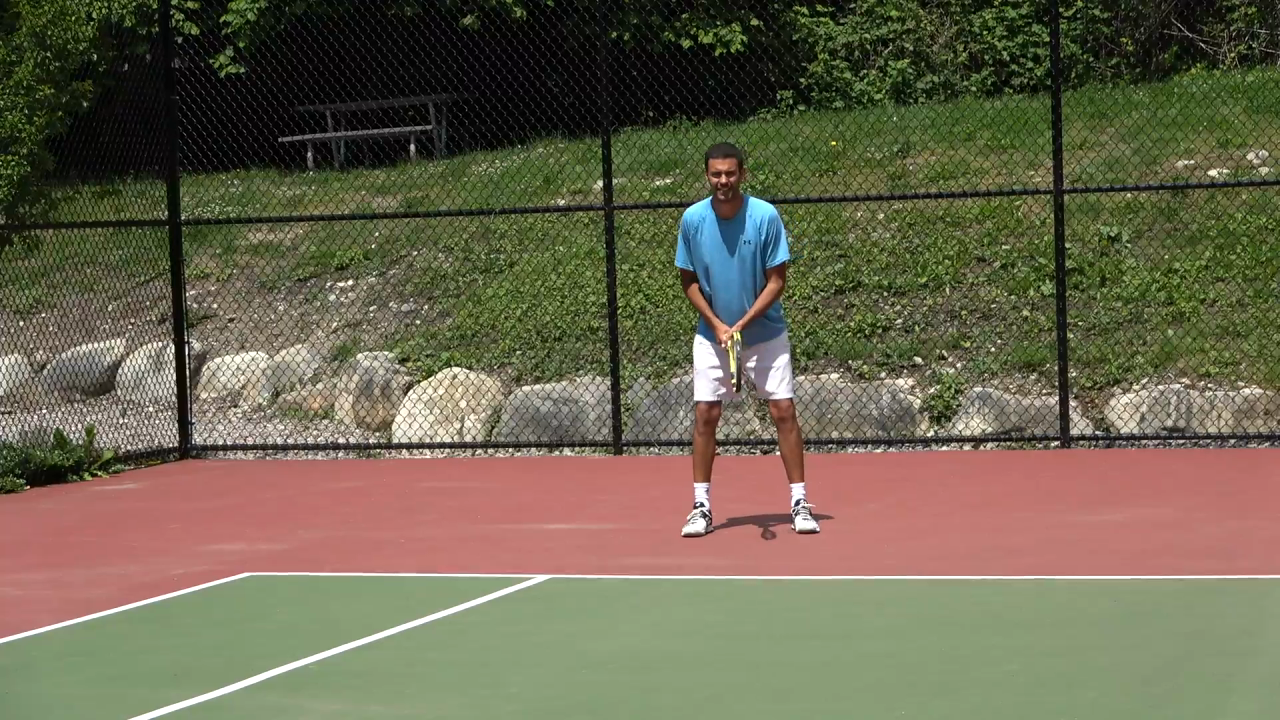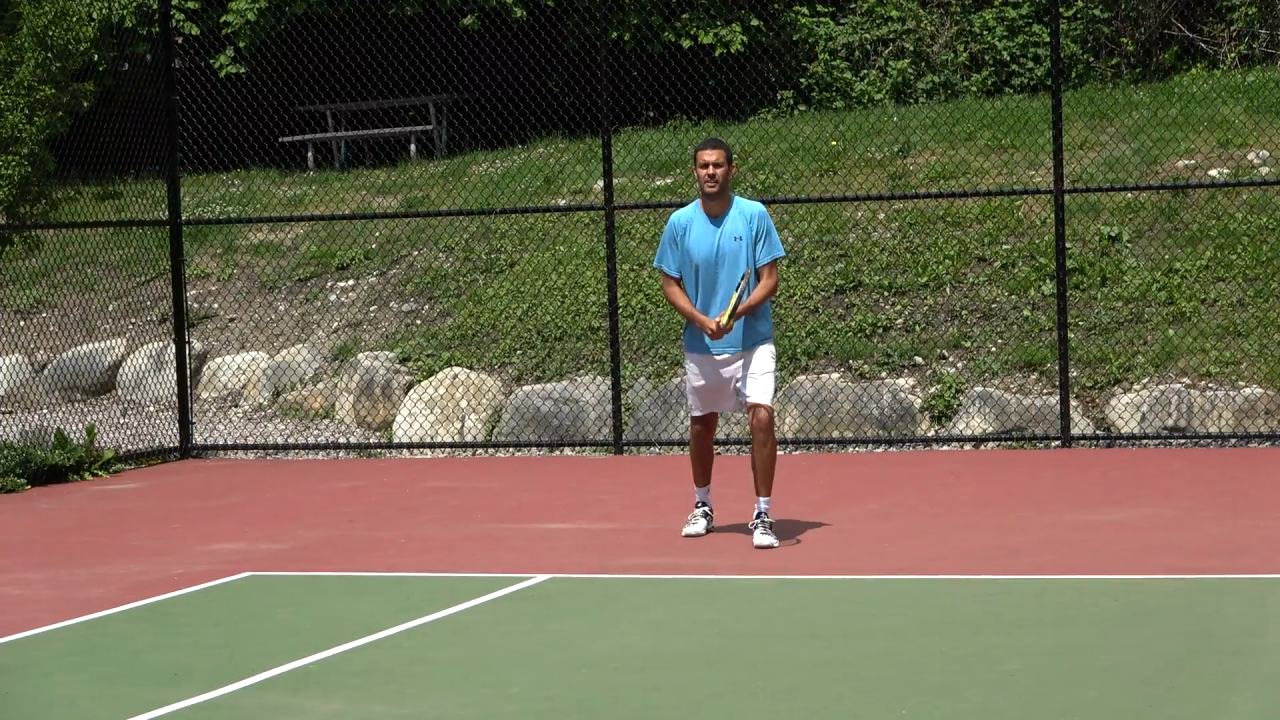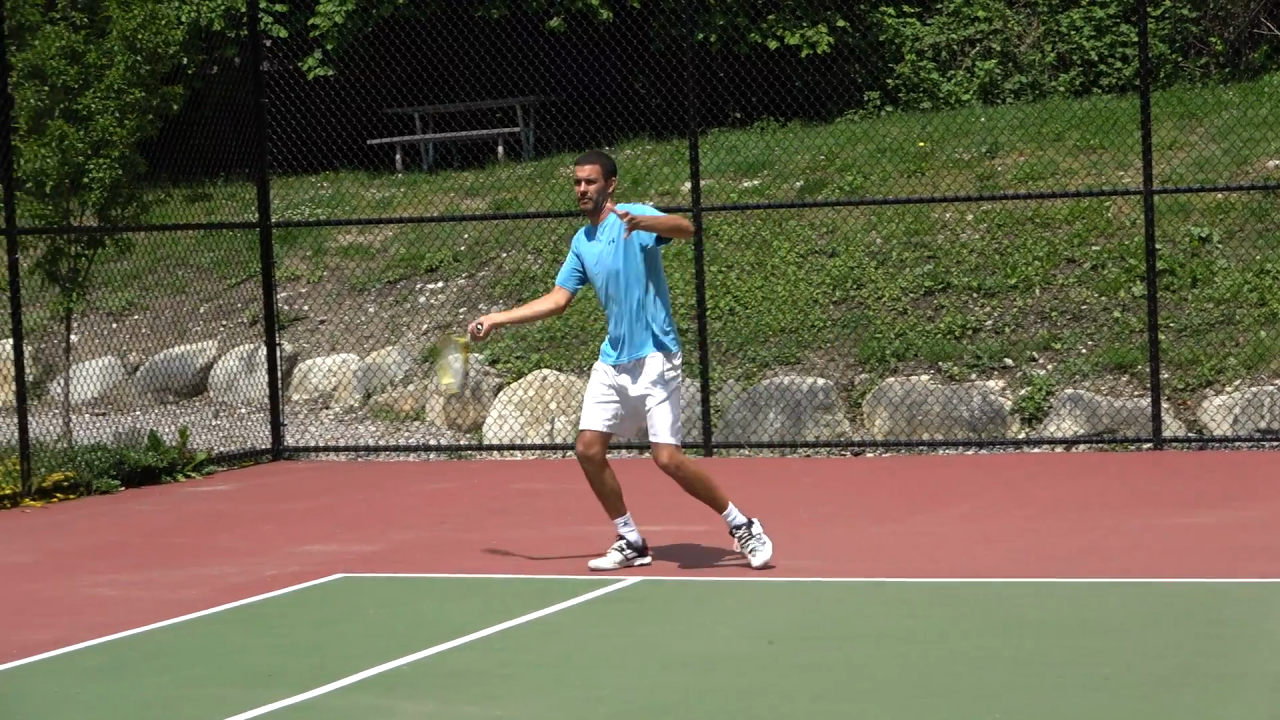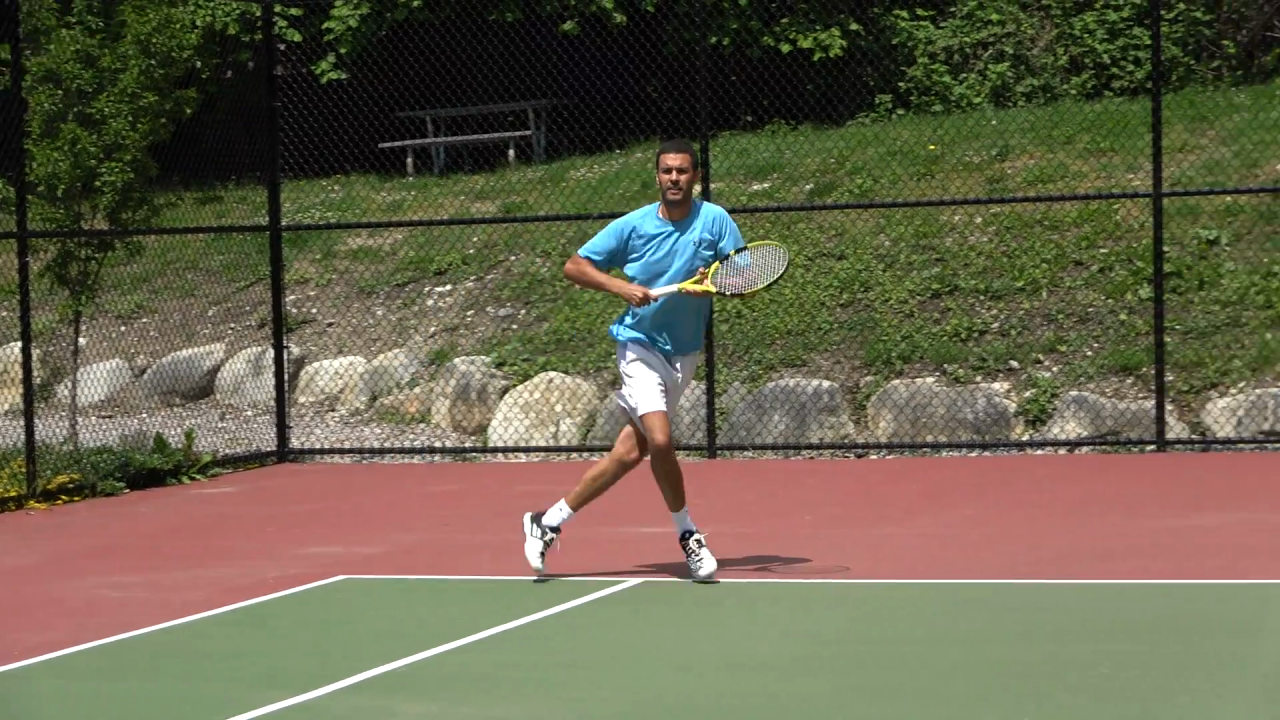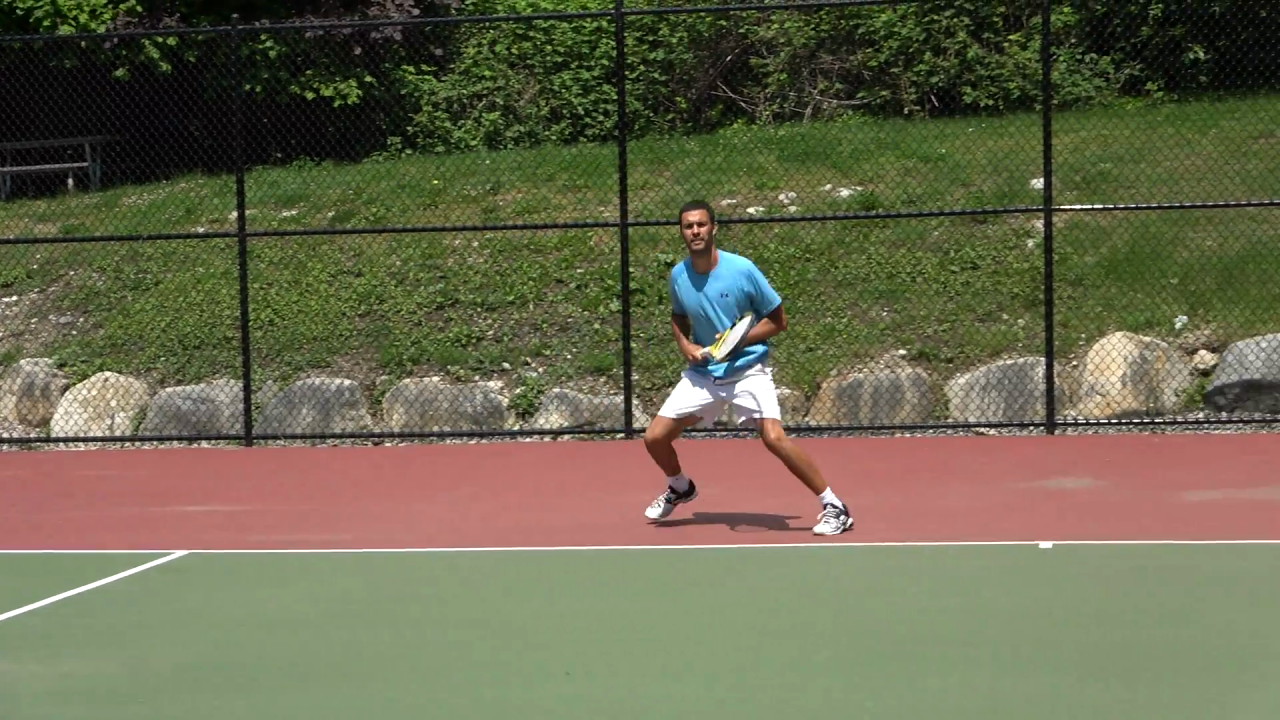
dt=1s
person 1, frame 1
left shoulder: (766, 216)
right shoulder: (692, 219)
left elbow: (777, 281)
right elbow: (688, 280)
left wrist: (741, 325)
right wrist: (716, 324)
left hip: (765, 333)
right hip: (712, 333)
left knee: (784, 410)
right knee: (705, 415)
left ankle: (799, 502)
right ankle: (701, 506)
person 1, frame 2
left shoulder: (755, 215)
right shoulder: (679, 223)
left elbow: (770, 280)
right elbow: (670, 285)
left wrist: (736, 315)
right wrist: (701, 320)
left hip: (752, 340)
right hip: (701, 345)
left knee: (761, 417)
right knee: (701, 428)
left ankle: (762, 515)
right ankle: (704, 505)
person 1, frame 3
left shoulder: (637, 216)
right shoulder: (581, 239)
left elbow: (685, 228)
right elbow: (557, 300)
left wrist: (634, 218)
right wrist: (498, 319)
left hip: (655, 355)
right hip: (612, 361)
left knee: (667, 459)
right knee: (588, 449)
left ankle: (740, 525)
right ankle: (632, 539)
person 1, frame 4
left shoulder: (715, 220)
right shoulder: (630, 225)
right elbow: (576, 264)
right wrist: (621, 288)
left hip: (679, 355)
right hip: (639, 348)
left knee: (629, 454)
right knee: (658, 438)
left ankle: (548, 522)
right ankle: (687, 534)
person 1, frame 5
left shoulder: (742, 269)
right shoulder: (677, 275)
left elbow: (778, 322)
left wrist: (737, 341)
right wrist: (687, 345)
left hip: (746, 368)
right hip: (701, 374)
left knee: (772, 437)
right knee: (654, 438)
left ankle: (834, 506)
right ankle: (679, 487)
